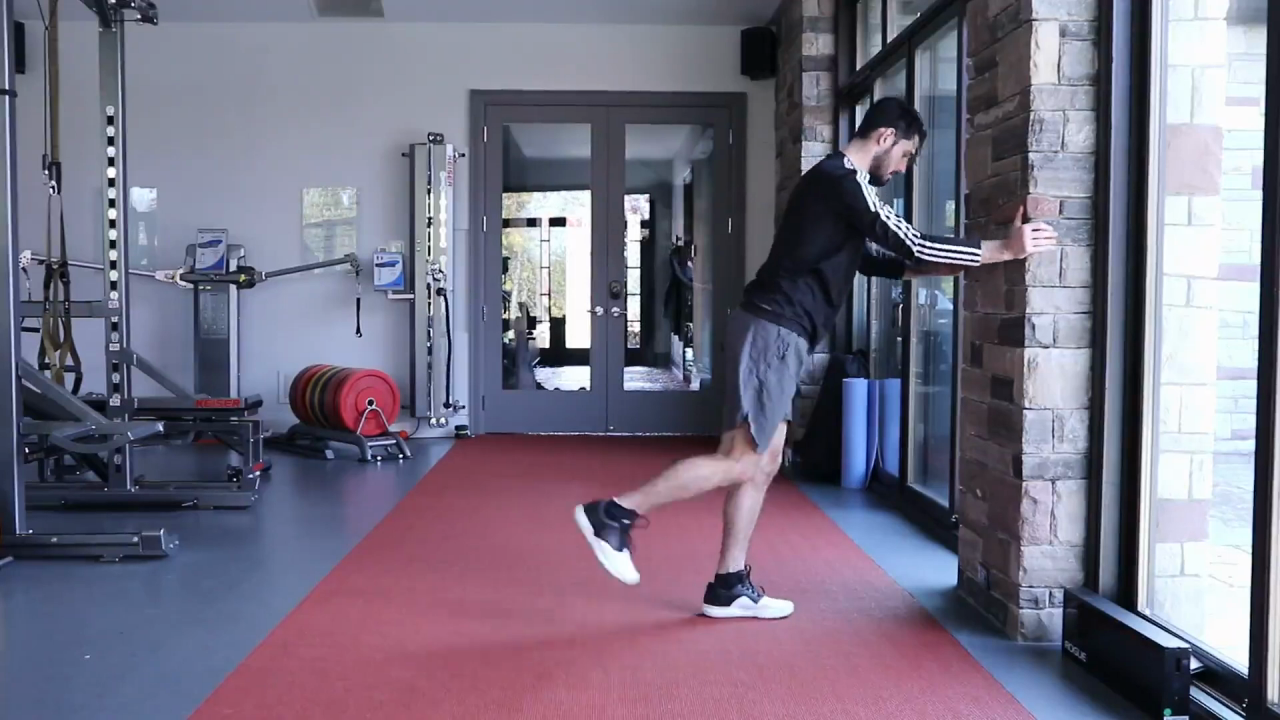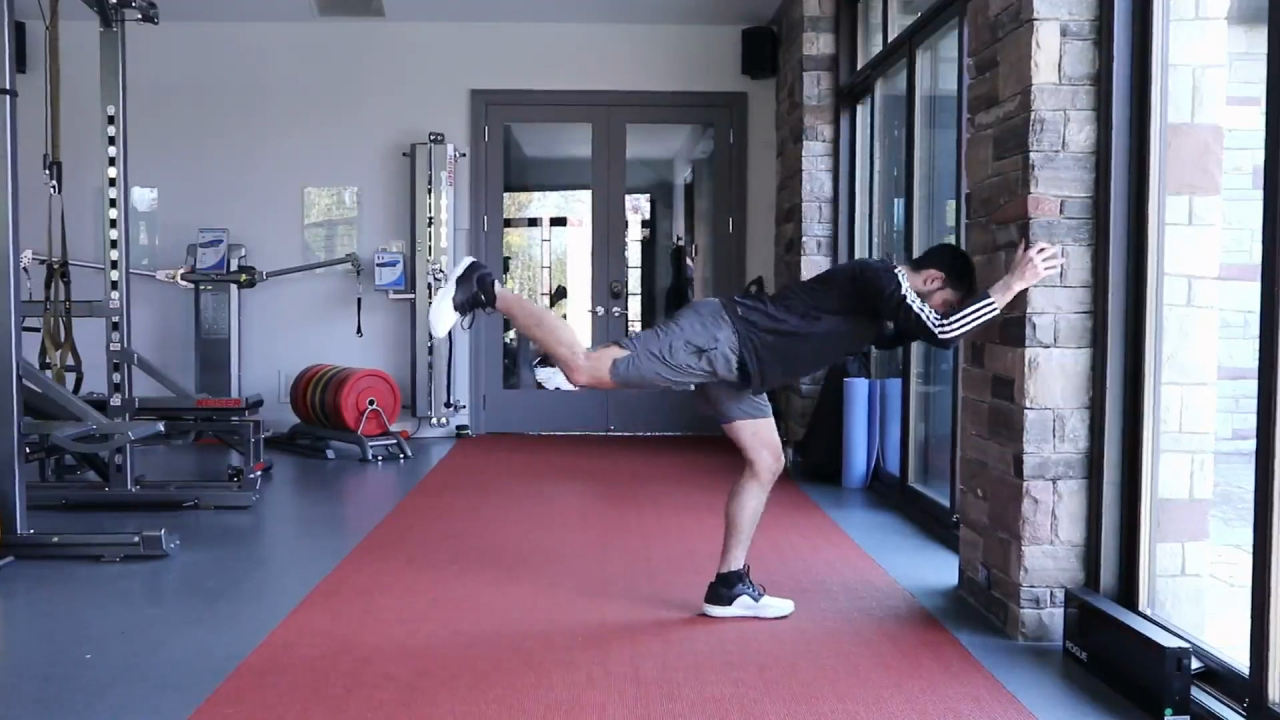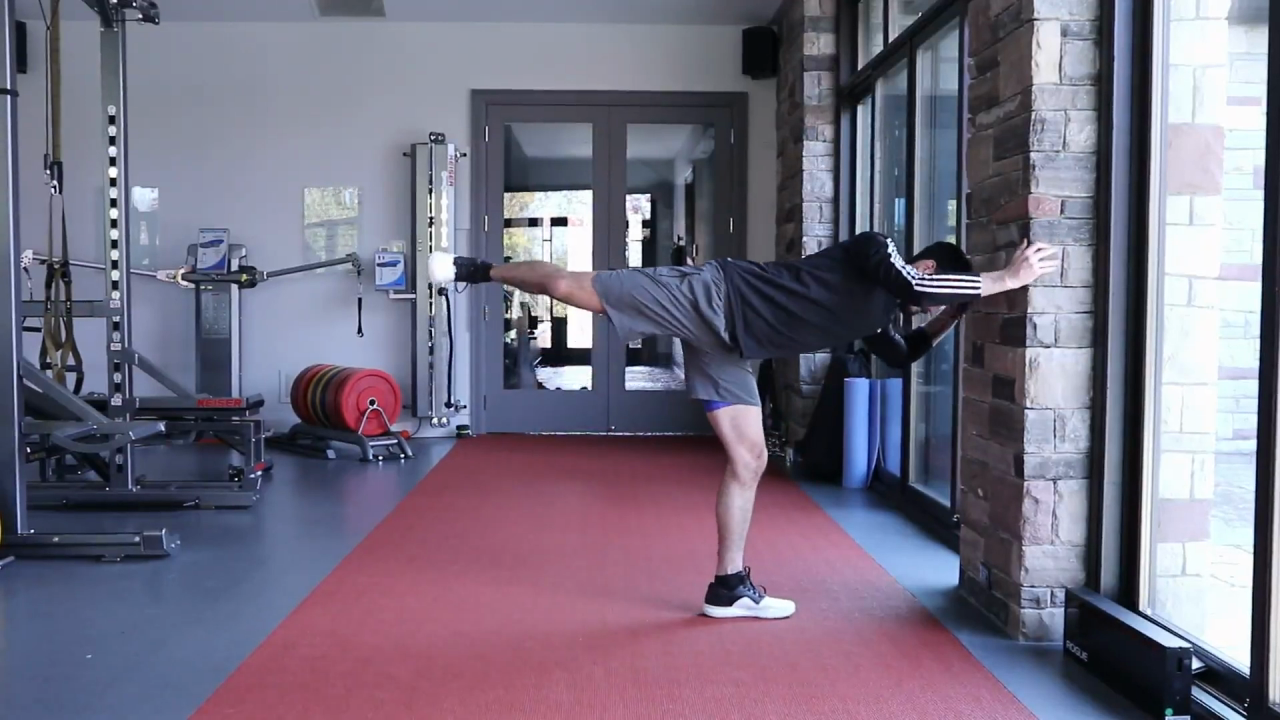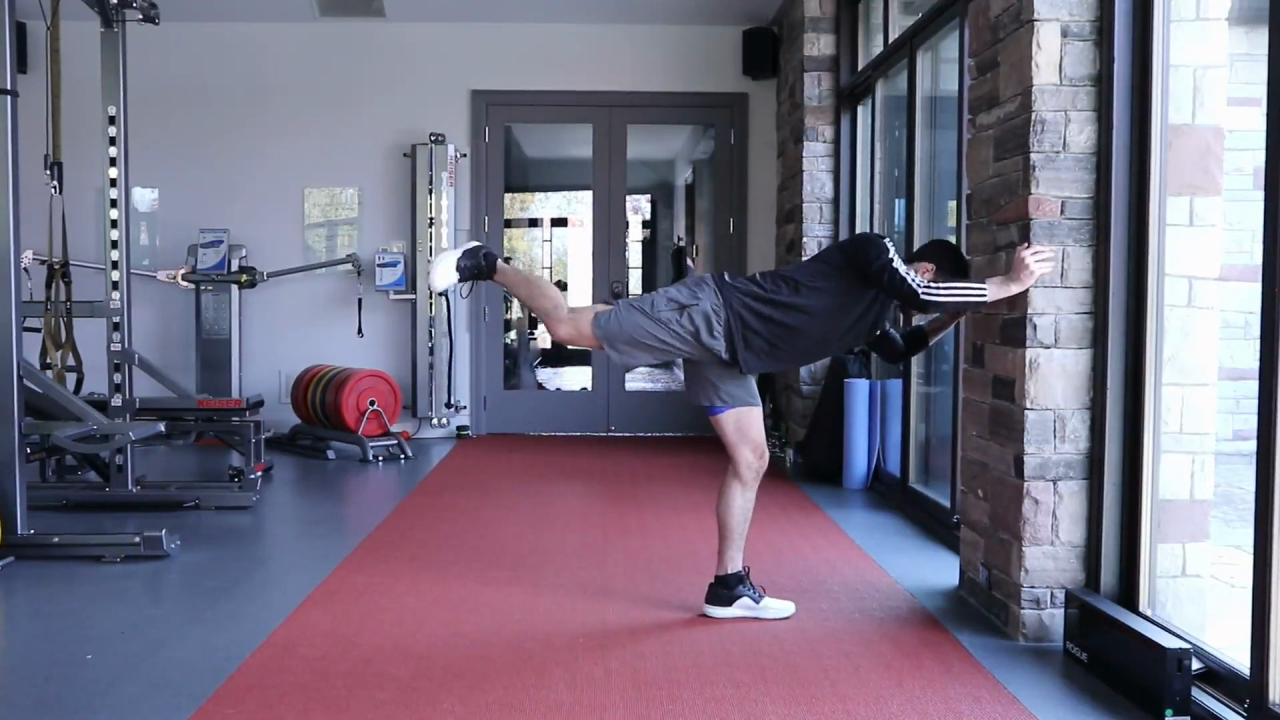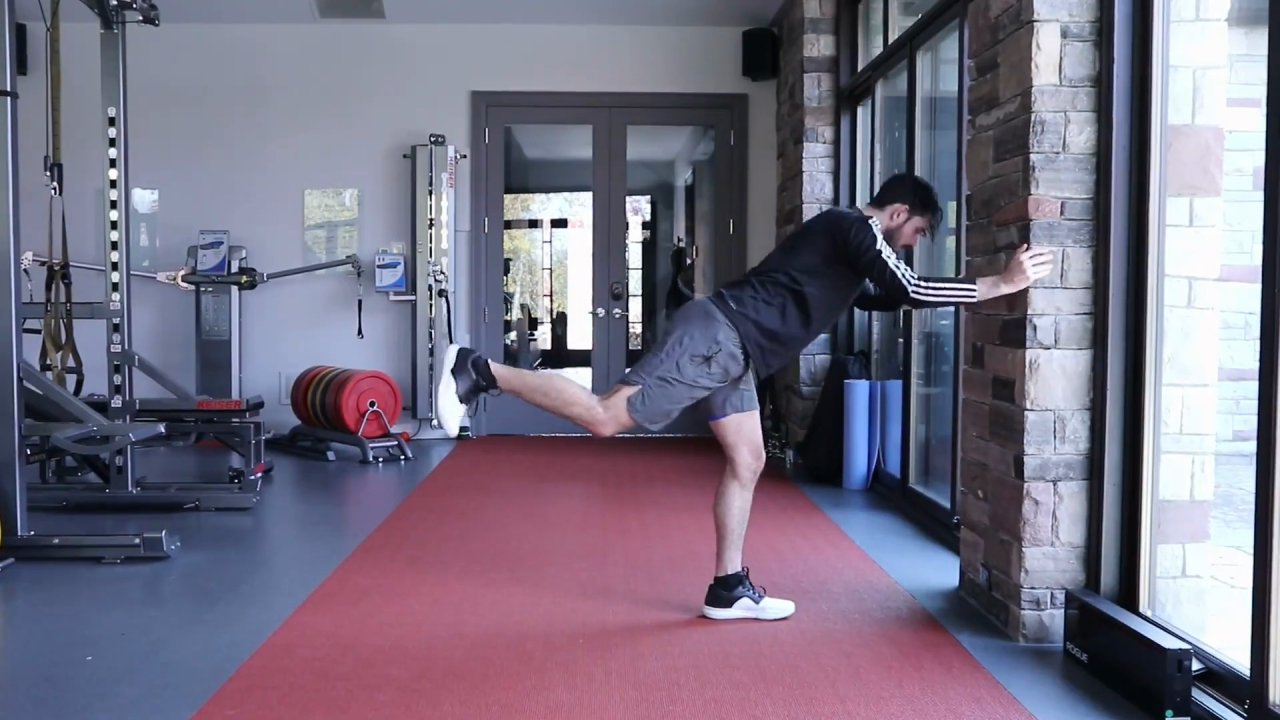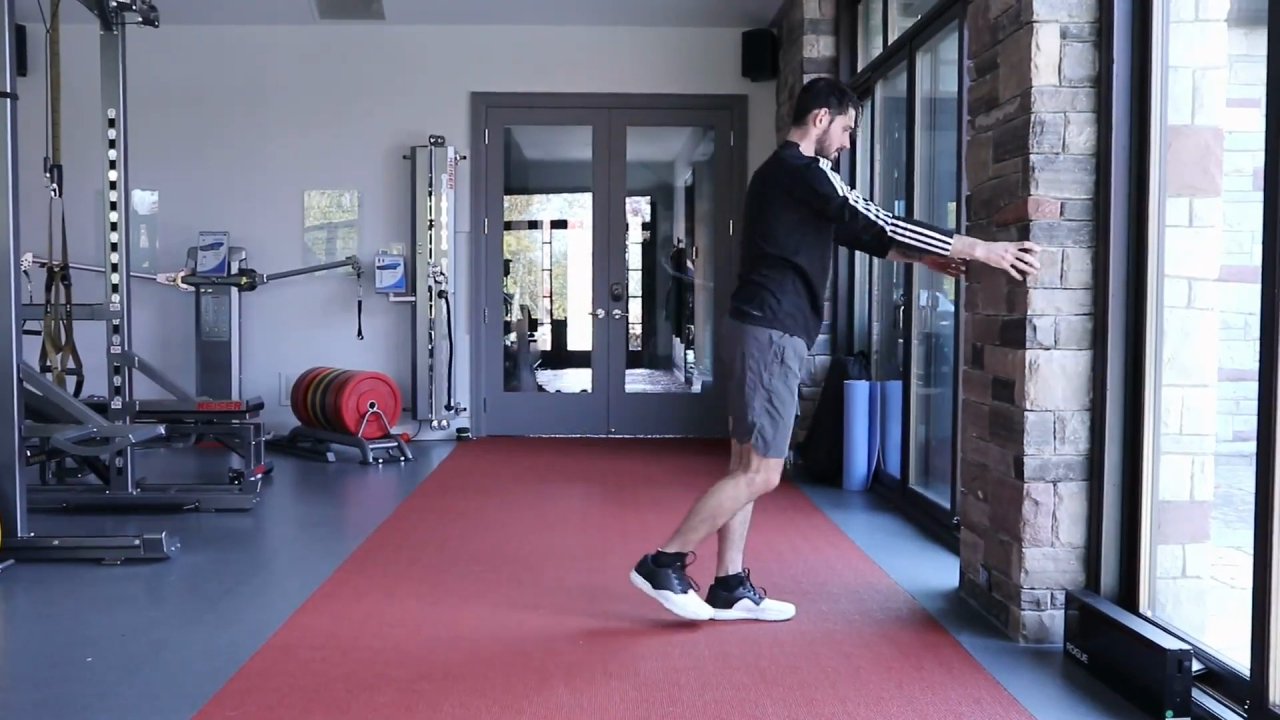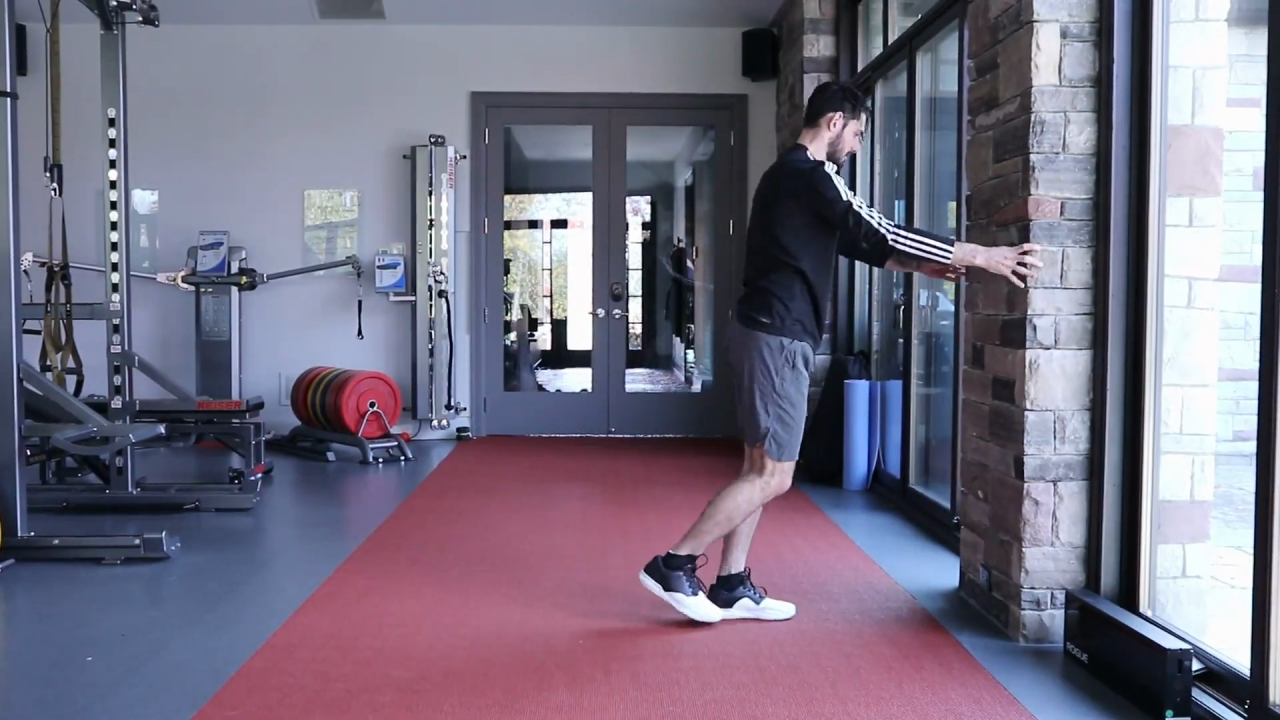
dt=0.7s
person 1, frame 1
left shoulder: (835, 181)
right shoulder: (845, 180)
left elbow: (878, 259)
right elbow: (909, 244)
left wrist: (961, 261)
right wrist: (1003, 249)
left hip: (777, 334)
right hip: (774, 333)
left knee: (765, 461)
right knee: (741, 462)
left ankle: (730, 586)
right ankle: (613, 514)
person 1, frame 2
left shoulder: (882, 304)
right shoulder: (884, 278)
left elbow: (907, 333)
right elbow: (940, 332)
right wrist: (1014, 283)
left hip: (730, 363)
right hip: (713, 339)
left knee: (767, 463)
right knee: (585, 368)
left ankle: (729, 587)
right ankle: (484, 289)
person 1, frame 3
left shoulder: (878, 307)
right shoulder: (874, 250)
left elbow: (903, 354)
right elbow: (919, 288)
left wrist: (950, 319)
right wrist: (1008, 279)
left hip: (725, 343)
right hip: (709, 296)
left knee: (749, 460)
right knee: (571, 287)
left ankle: (729, 587)
right ankle: (481, 269)
person 1, frame 4
left shoulder: (873, 302)
right shoulder: (874, 250)
left elbow: (901, 347)
right elbow: (923, 296)
left wrist: (950, 316)
right wrist: (1008, 284)
left hip: (724, 350)
right hip: (706, 314)
left knee: (751, 460)
right knee: (570, 325)
left ankle: (729, 587)
right ankle: (486, 264)
person 1, frame 5
left shoulder: (846, 237)
right shoulder: (855, 227)
left elbow: (877, 297)
right elbow: (911, 290)
left wrist: (957, 289)
right wrist: (1003, 283)
left hip: (728, 345)
right hip: (716, 336)
left knee: (747, 461)
right knee: (605, 416)
left ankle: (728, 587)
right ankle: (481, 372)
person 1, frame 6
left shoulder: (785, 172)
right shoulder: (803, 172)
left elbow: (854, 232)
right elbow: (875, 223)
left wrist: (923, 259)
right wrist: (978, 249)
left hip: (763, 332)
right hip: (769, 334)
left knee: (749, 467)
right knee: (760, 473)
left ankle: (728, 587)
right ankle: (663, 565)
person 1, frame 7
left shoulder: (791, 173)
right shoulder: (810, 174)
left elbow: (855, 241)
right elbow: (880, 232)
left wrist: (919, 267)
right wrist: (980, 256)
left hip: (767, 333)
right hip: (777, 338)
left knee: (760, 469)
right knee: (772, 477)
left ankle: (731, 586)
right ankle: (673, 565)
